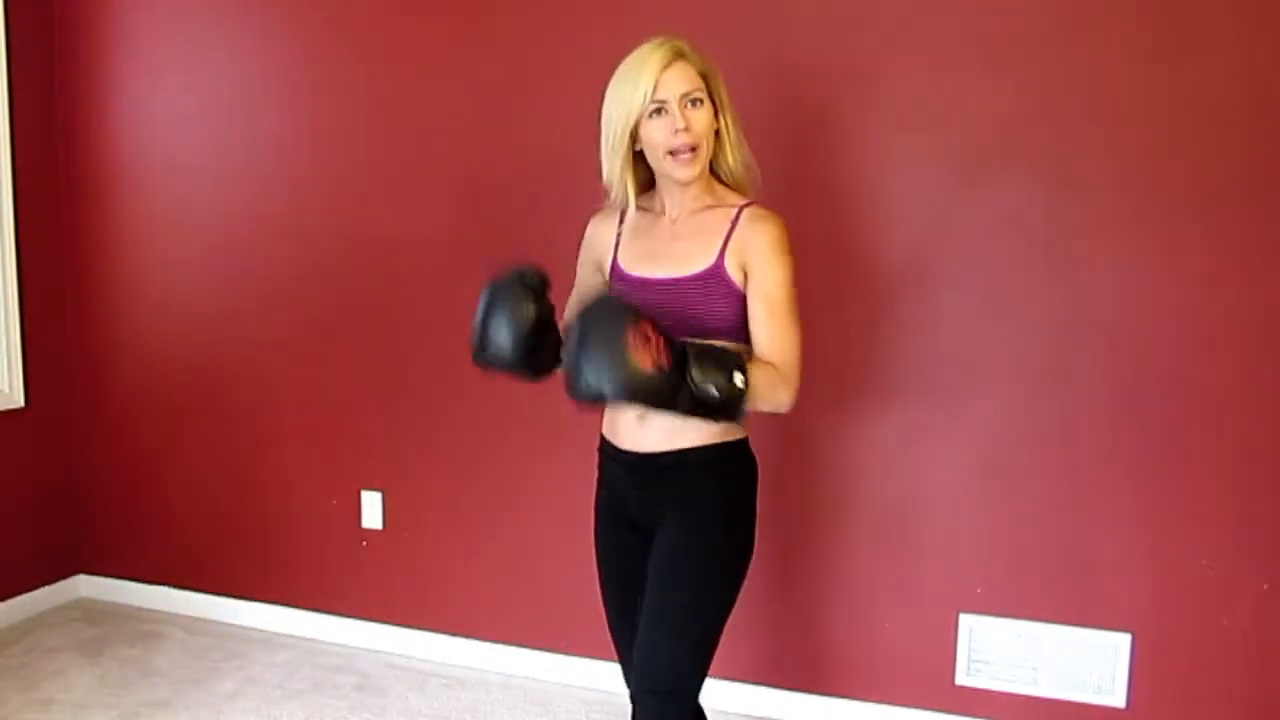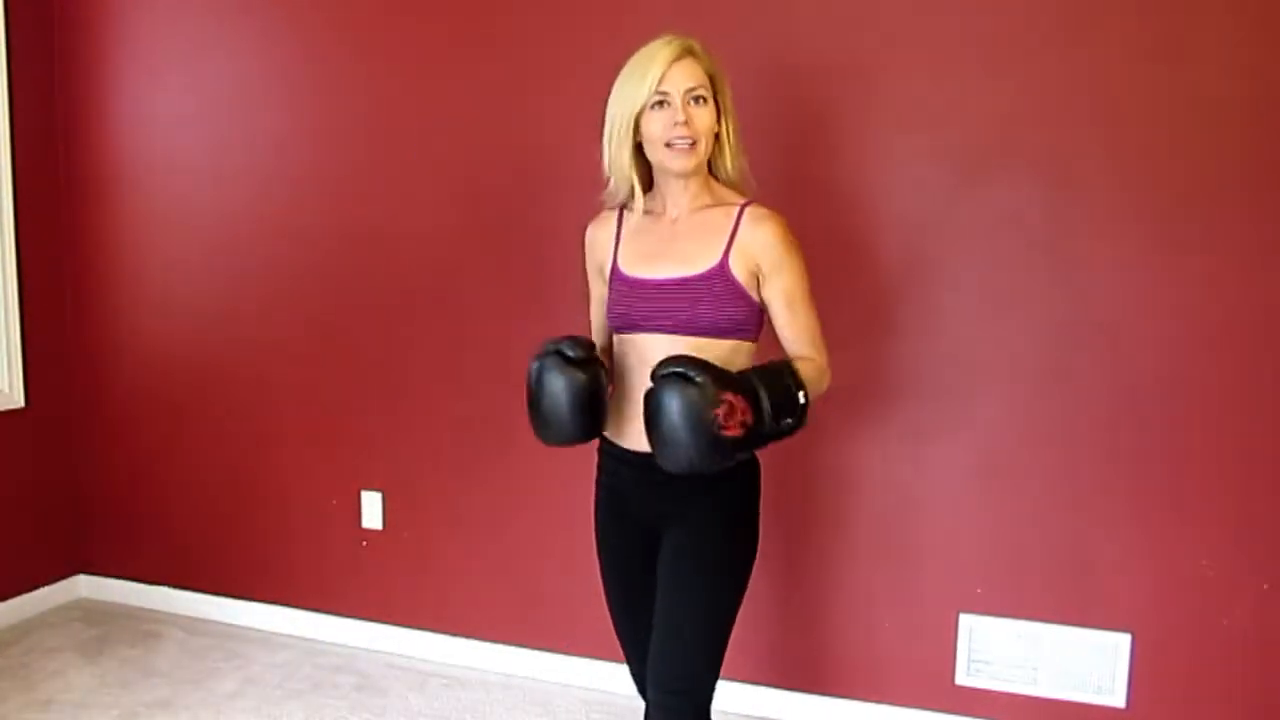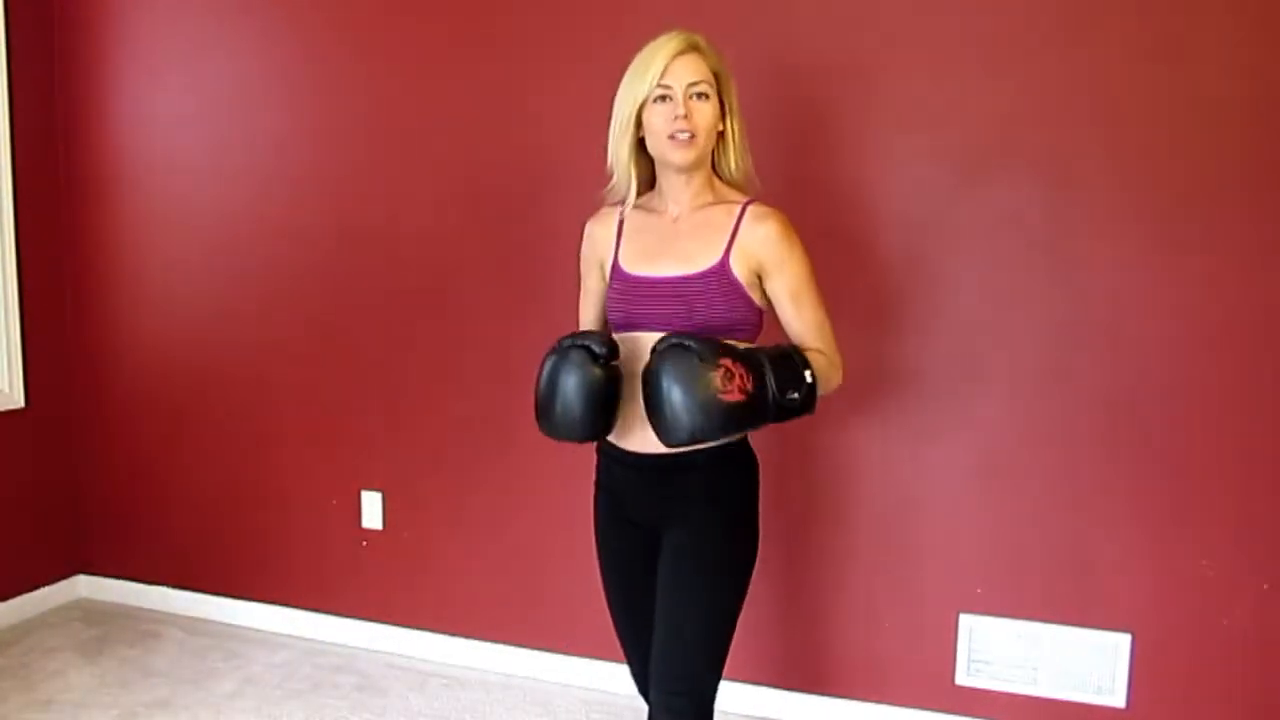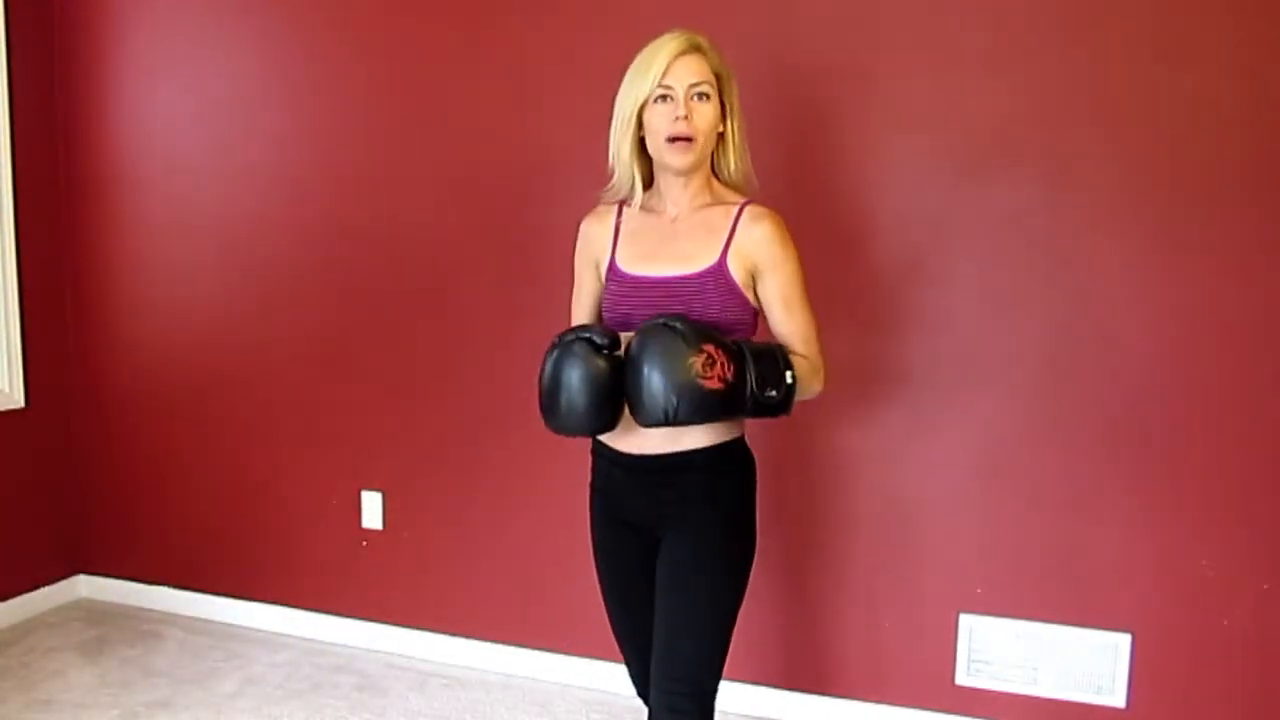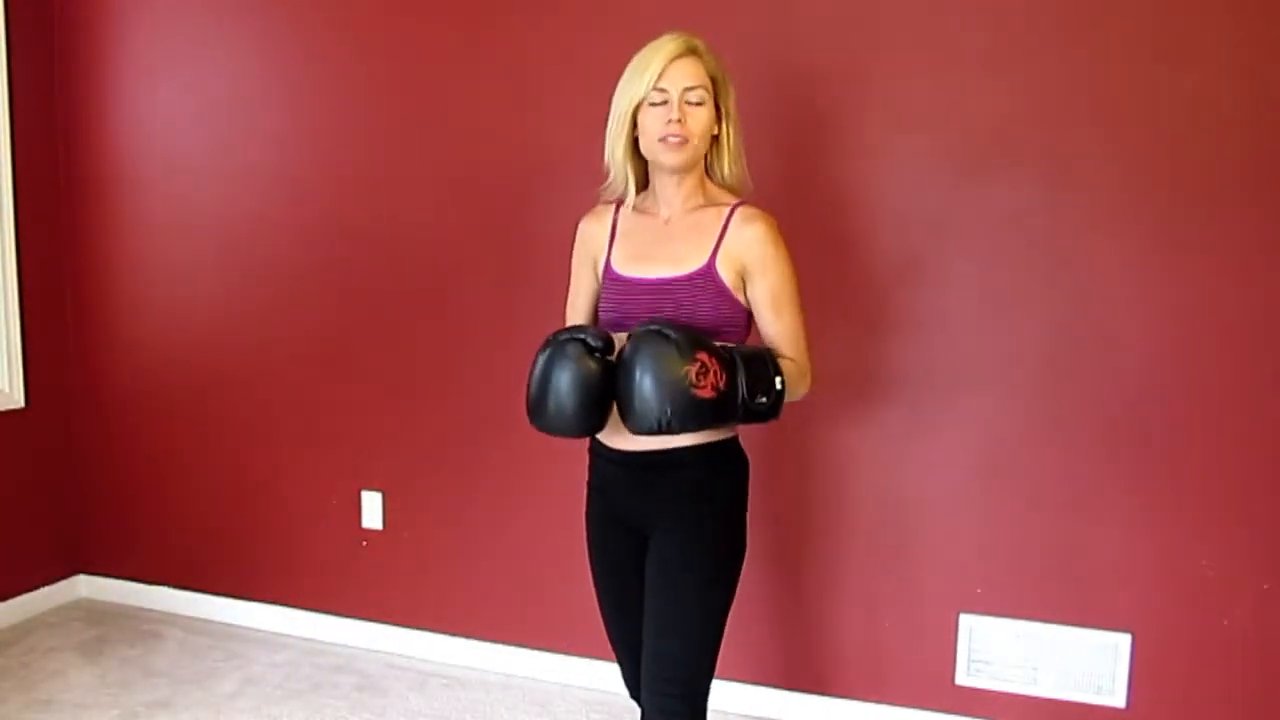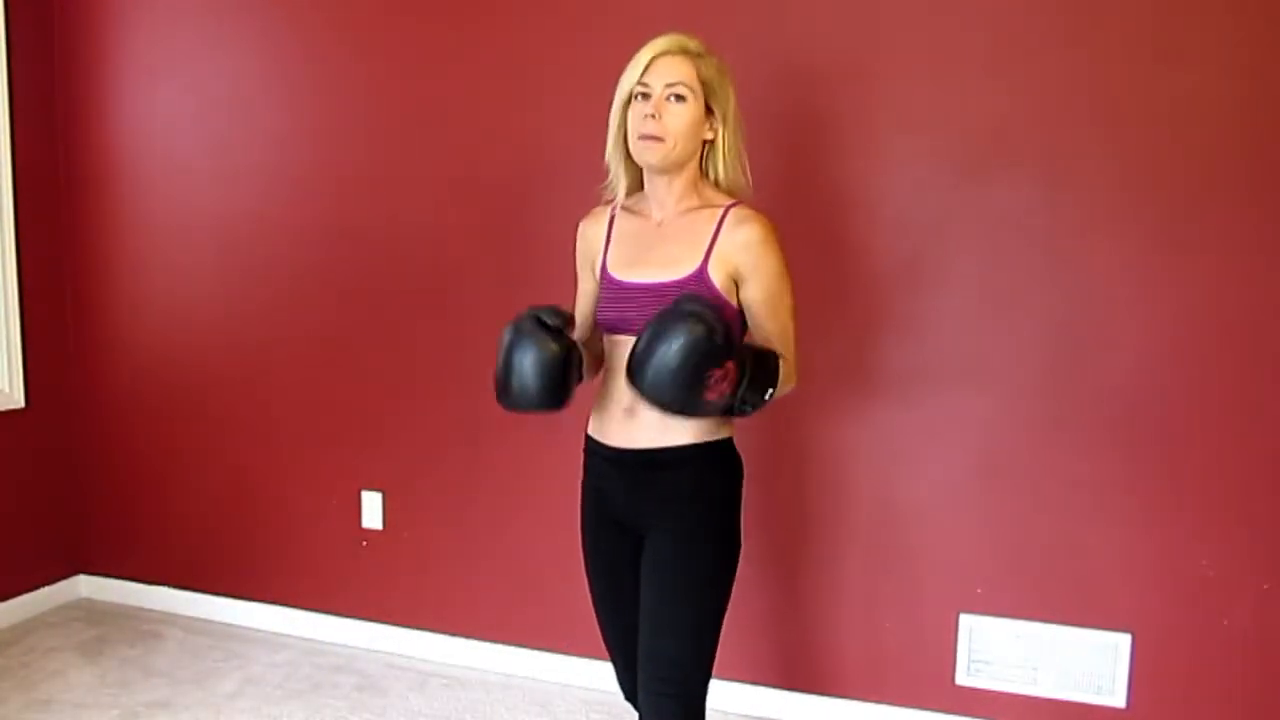
dt=0.2s
person 1, frame 1
left shoulder: (755, 232)
right shoulder: (612, 227)
left elbow: (779, 383)
right elbow: (575, 345)
left wrist: (673, 367)
right wrist: (527, 339)
left hip: (709, 484)
right hip: (621, 481)
person 1, frame 2
left shoulder: (757, 231)
right shoulder: (607, 231)
left elbow: (814, 369)
left wrist: (747, 403)
right wrist: (571, 373)
left hip: (713, 488)
right hip: (622, 481)
person 1, frame 3
left shoulder: (758, 230)
right shoulder: (606, 228)
left elbow: (825, 363)
left wrist: (750, 381)
right wrist: (579, 373)
left hip: (711, 484)
right hip: (620, 482)
person 1, frame 4
left shoulder: (755, 231)
right shoulder: (602, 227)
left elbow: (809, 370)
left wrist: (730, 373)
right wrist: (580, 369)
left hip: (709, 485)
right hip: (616, 482)
person 1, frame 5
left shoulder: (748, 232)
right shoulder: (600, 227)
left elbow: (795, 370)
left wrist: (721, 377)
right wrist: (573, 367)
left hip: (701, 482)
right hip: (612, 479)
person 1, frame 6
left shoulder: (743, 234)
right shoulder: (598, 228)
left elbow: (775, 374)
left wrist: (730, 370)
right wrist: (549, 353)
left hip: (694, 483)
right hip: (608, 478)
